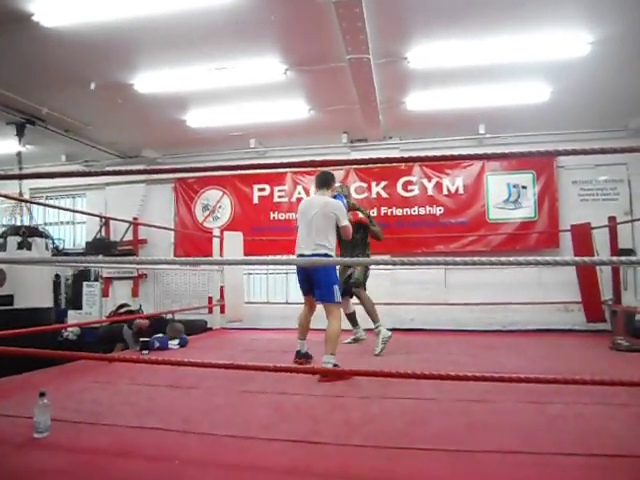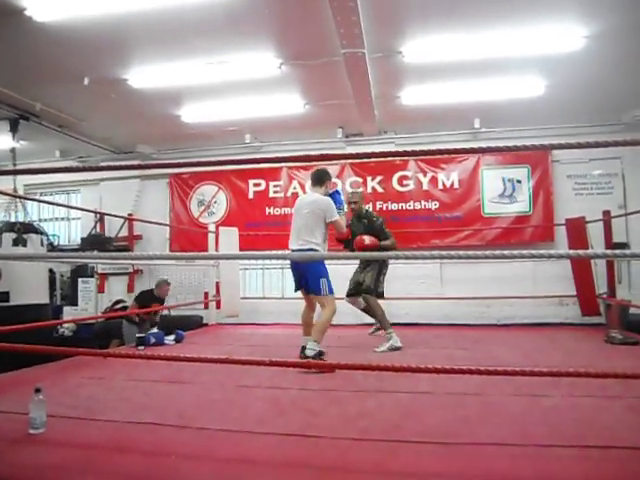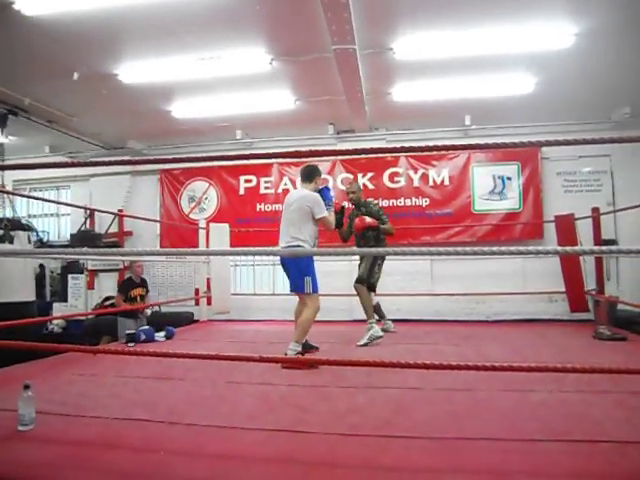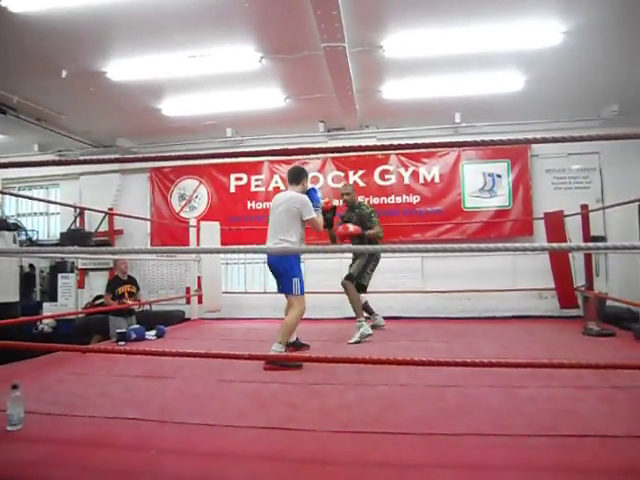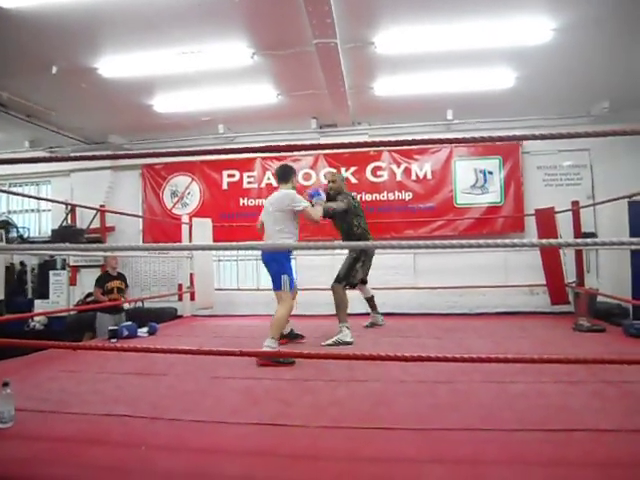
dt=0.3s
person 1, frame 1
left shoulder: (303, 203)
right shoulder: (336, 205)
right elbow: (347, 234)
left hip: (303, 259)
right hip: (322, 260)
left knee: (309, 306)
right knee: (334, 314)
left ankle: (301, 351)
right ankle: (328, 366)
person 1, frame 2
left shoulder: (301, 200)
right shoulder: (325, 202)
right elbow: (341, 230)
right wrist: (340, 208)
left hip: (297, 255)
left knee: (310, 303)
right knee: (329, 307)
left ankle: (308, 346)
right ankle: (312, 352)
person 1, frame 3
left shoulder: (291, 196)
right shoulder: (313, 197)
right elbow: (330, 225)
right wrist: (330, 205)
left hip: (287, 252)
right hip: (300, 253)
left knee: (304, 300)
right knee: (313, 305)
left ankle: (300, 343)
right ankle: (292, 353)
person 1, frame 4
left shoulder: (278, 198)
right shoulder: (302, 199)
right elbow: (318, 227)
right wrist: (317, 205)
left hip: (273, 254)
right hip: (287, 254)
left knee: (293, 299)
right knee: (298, 306)
left ankle: (291, 340)
right ankle: (275, 354)
person 1, frame 5
left shoulder: (271, 198)
right shoulder: (290, 196)
left elbow: (260, 224)
right elbow: (315, 217)
right wrist: (319, 202)
left hip: (270, 252)
right hip: (279, 253)
left knee: (291, 292)
right knee: (286, 303)
left ankle: (285, 332)
right ankle: (268, 350)
person 2, frame 1
left shoulder: (361, 212)
left elbow: (379, 236)
left wrist: (367, 224)
left hip: (360, 258)
right hip: (345, 260)
left knee: (357, 290)
right knee: (343, 298)
left ankle: (380, 331)
right ankle: (358, 332)
person 2, frame 2
left shoulder: (374, 220)
right shoulder: (352, 223)
left elbow: (393, 243)
right elbow: (352, 248)
left wrist: (376, 244)
right wrist: (345, 241)
left hip: (378, 261)
right hip: (365, 263)
left knee: (368, 295)
right knee: (351, 296)
left ankle: (393, 339)
right ankle: (379, 320)
person 2, frame 3
left shoulder: (372, 208)
right shoulder: (353, 214)
left elbow: (391, 230)
right elbow: (345, 239)
left wrist: (376, 226)
right wrist: (339, 222)
right hip: (364, 254)
left knee: (360, 285)
right knee: (366, 290)
left ankle: (374, 328)
right ankle: (386, 323)
person 2, frame 4
left shoulder: (365, 210)
right shoulder: (346, 215)
left elbow: (379, 234)
right elbow: (333, 239)
left wrist: (359, 232)
right wrist: (329, 222)
left hip: (371, 254)
right hip: (360, 255)
left knee: (349, 284)
right knee: (354, 291)
left ankle: (364, 328)
right ankle: (376, 319)
person 2, frame 5
left shoulder: (345, 198)
right shoulder: (343, 199)
left elbow: (337, 207)
right elbow: (343, 227)
right wrist: (332, 215)
left hip: (360, 249)
right hip: (361, 249)
left knee: (338, 285)
right knee: (360, 283)
left ankle: (344, 332)
right ankle: (376, 316)
